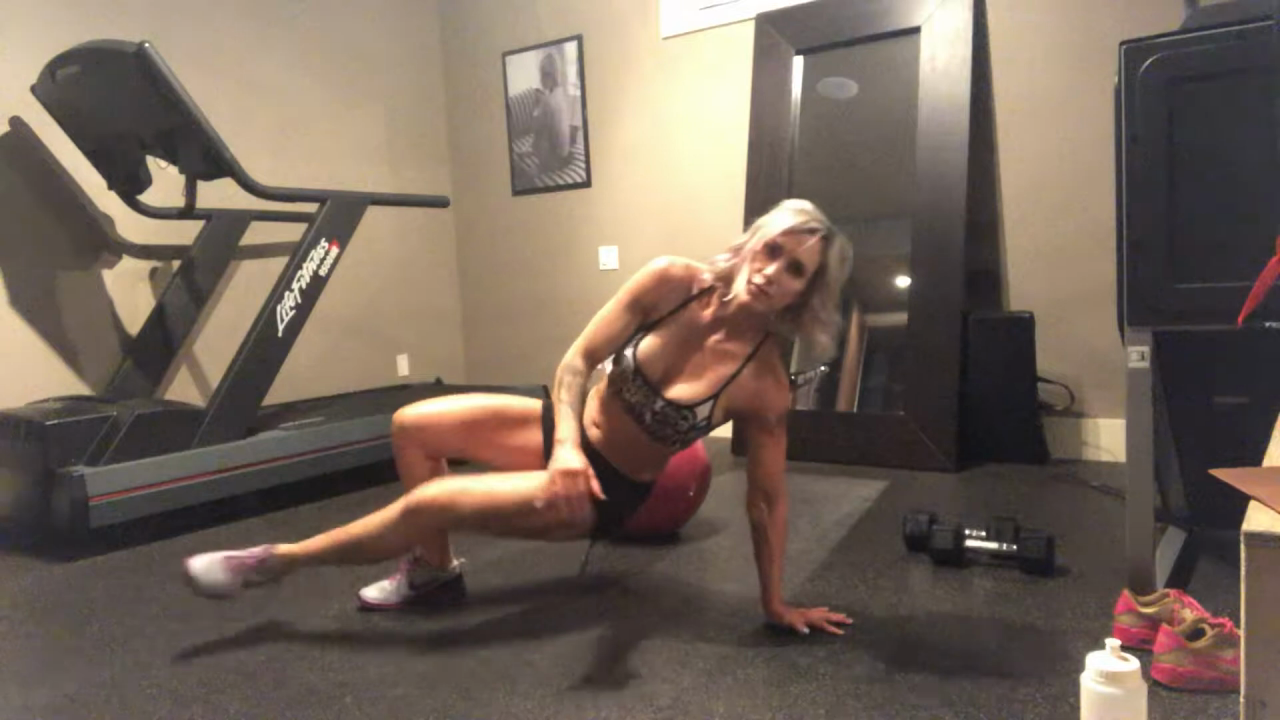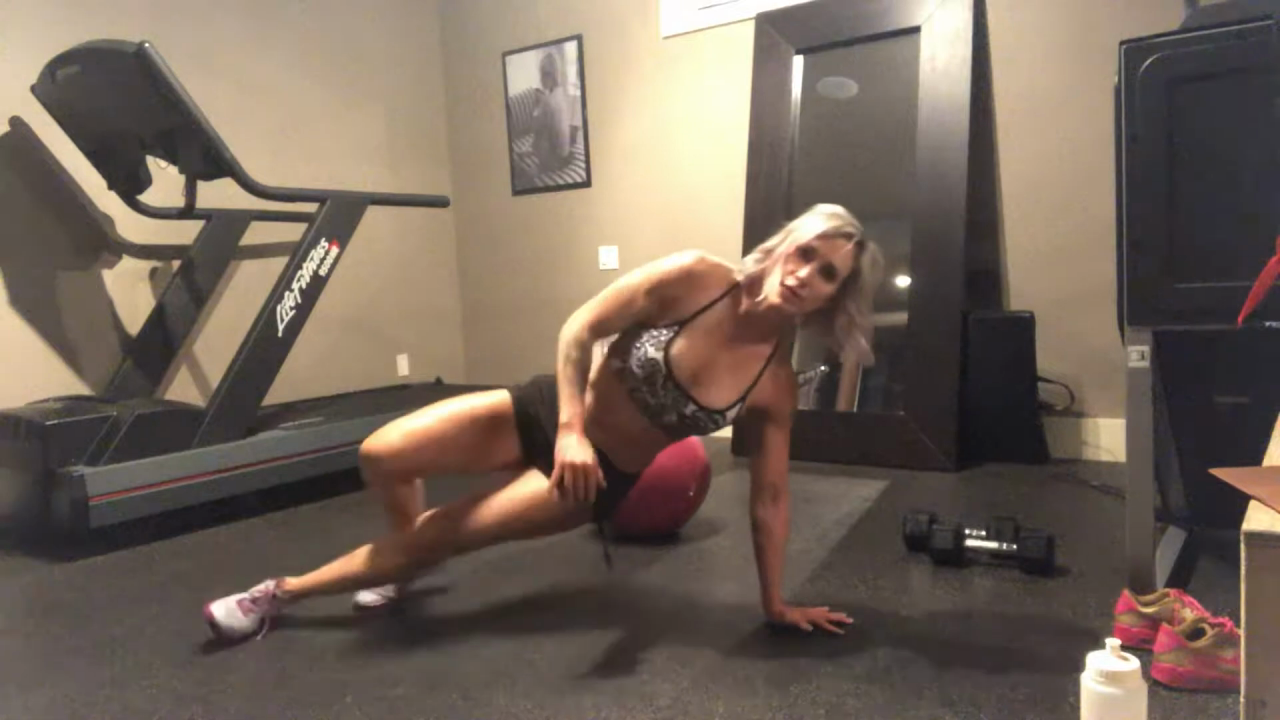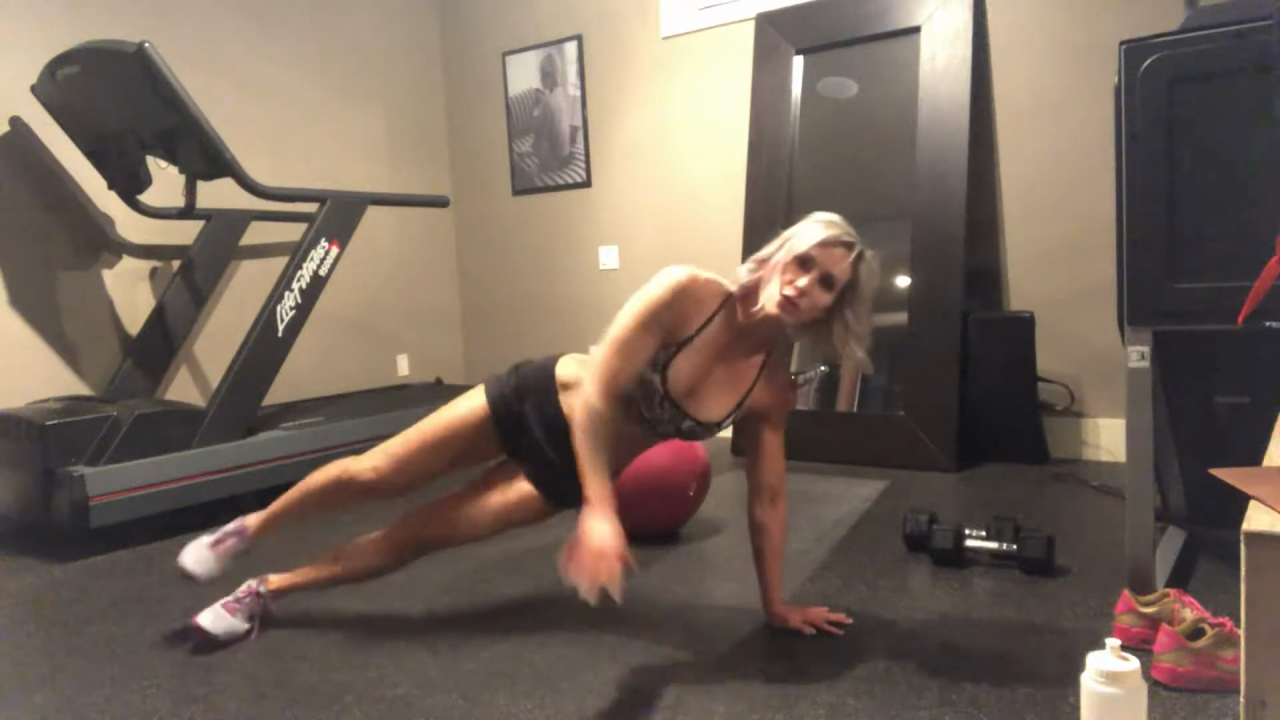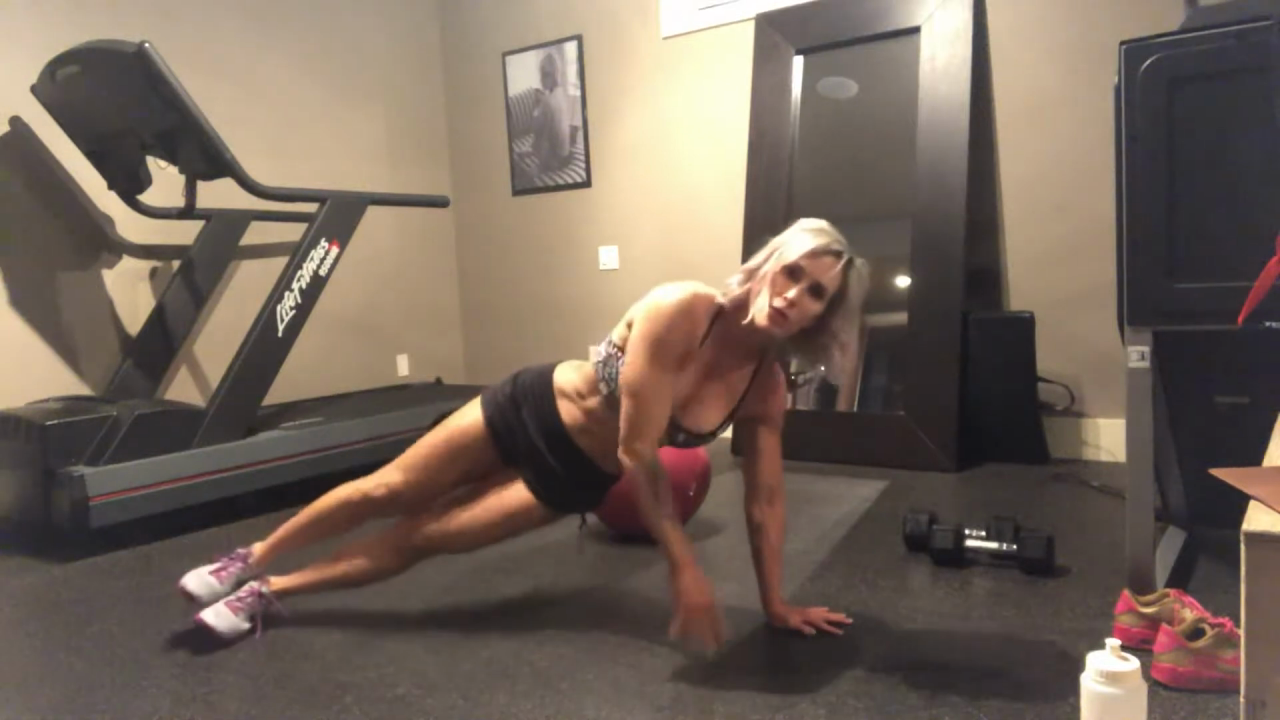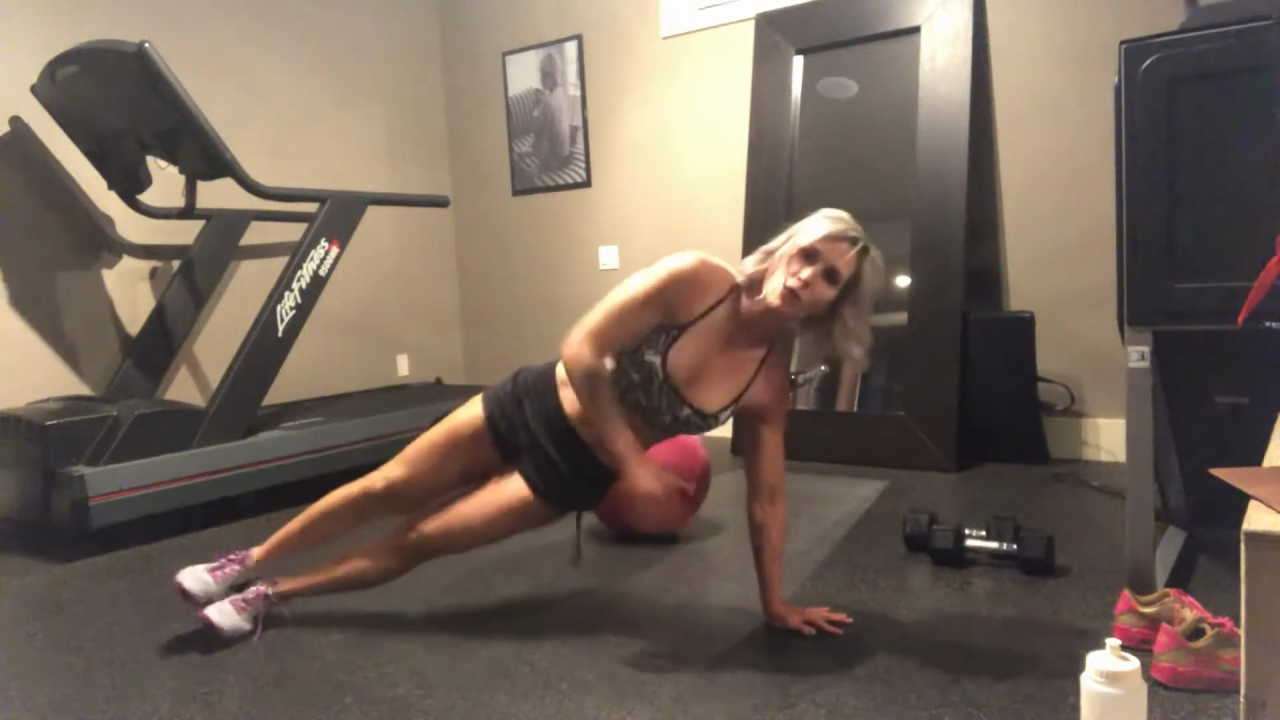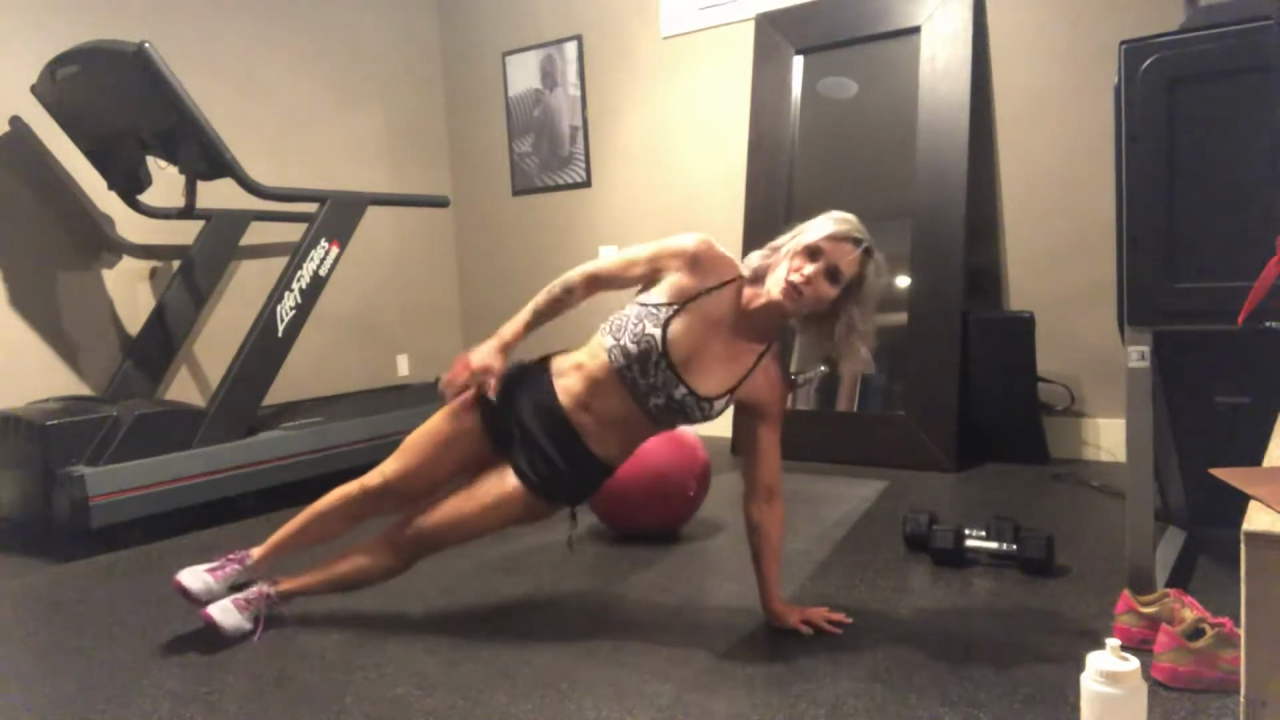
dt=0.3s
person 1, frame 1
left shoulder: (766, 387)
right shoulder: (670, 282)
left elbow: (766, 499)
right elbow: (576, 359)
left wrist: (776, 604)
right wrist: (567, 445)
left hip: (612, 492)
right hip: (571, 430)
left knee: (430, 501)
right knee: (412, 425)
left ankle: (279, 557)
right ankle: (433, 567)
person 1, frame 2
left shoulder: (775, 386)
right shoulder: (696, 276)
left elbow: (770, 498)
right elbow: (578, 329)
left wrist: (775, 602)
right wrist: (572, 426)
left hip: (596, 479)
right hip: (552, 410)
left knee: (434, 535)
right knee: (382, 454)
left ankle: (282, 590)
right ankle: (401, 561)
person 1, frame 3
left shoulder: (771, 388)
right shoulder: (688, 293)
left elbow: (766, 497)
right elbow: (599, 390)
left wrist: (776, 605)
right wrist: (600, 513)
left hip: (569, 474)
right hip: (538, 400)
left knee: (415, 533)
right knee: (374, 475)
left ankle: (268, 589)
right ankle: (252, 528)
person 1, frame 4
left shoulder: (767, 394)
right shoulder: (681, 309)
left elbow: (764, 501)
right elbow: (638, 452)
left wrist: (776, 604)
right wrist: (684, 570)
left hip: (575, 478)
right hip: (535, 409)
left knee: (417, 539)
right knee: (386, 493)
left ankle: (266, 592)
right ankle: (252, 557)
person 1, frame 5
left shoulder: (771, 385)
right shoulder: (695, 278)
left elbow: (766, 497)
right elbow: (581, 350)
left wrist: (775, 604)
right wrist: (634, 460)
left hip: (577, 473)
right hip: (539, 404)
left knee: (418, 540)
right knee: (387, 491)
left ankle: (269, 593)
right ankle: (252, 561)
person 1, frame 6
left shoulder: (764, 383)
right shoulder: (697, 260)
left elbow: (764, 496)
right elbow: (586, 276)
left wrist: (775, 603)
right wrist: (501, 340)
left hip: (570, 467)
right hip: (530, 397)
left knee: (415, 538)
right knee: (384, 489)
left ankle: (272, 594)
right ankle: (250, 561)
